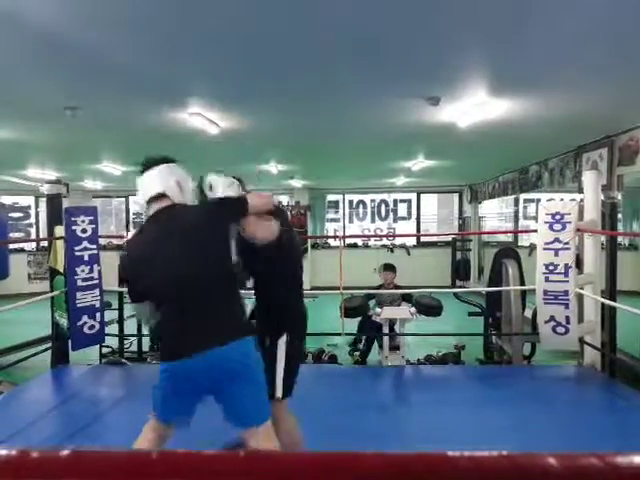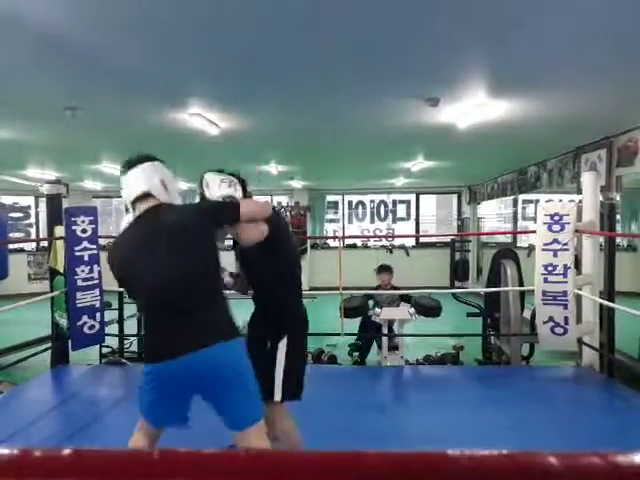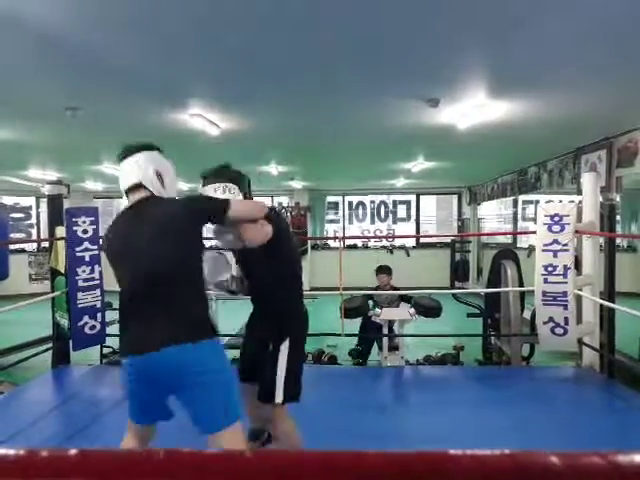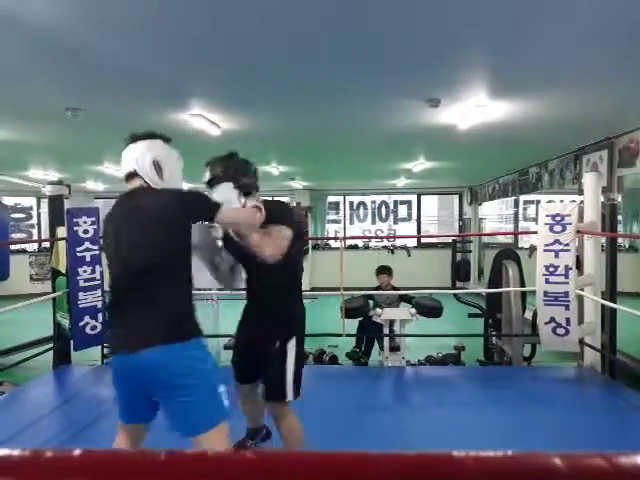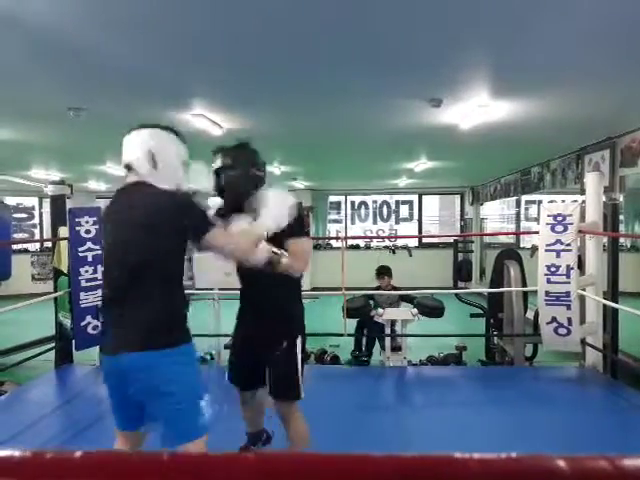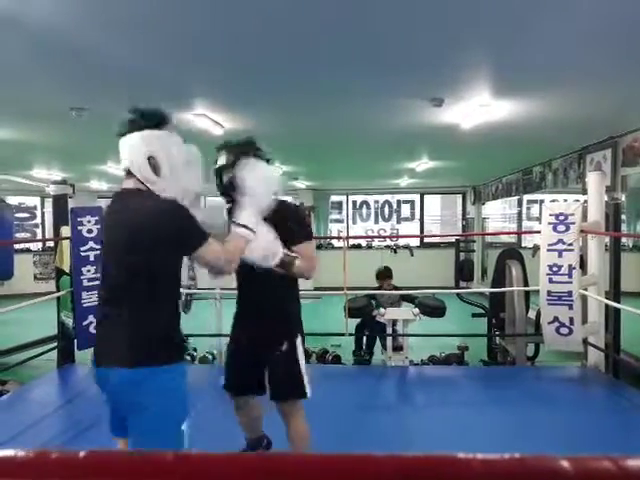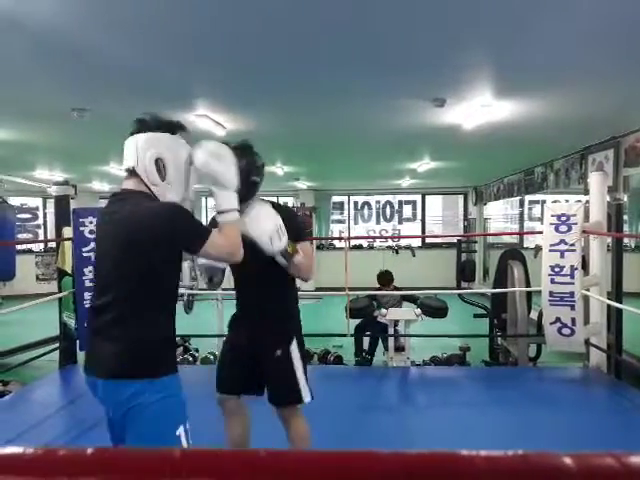
dt=0.1s
person 1, frame 1
left shoulder: (133, 251)
right shoulder: (208, 213)
left elbow: (149, 306)
right elbow: (266, 201)
left hip: (178, 357)
right hip: (232, 346)
left knee: (156, 431)
right knee: (261, 439)
person 1, frame 2
left shoulder: (120, 250)
right shoulder: (197, 215)
right elbow: (263, 209)
left hip: (162, 359)
right hip: (219, 348)
left knee: (146, 434)
right knee: (253, 440)
person 1, frame 3
left shoulder: (113, 234)
right shoulder: (184, 209)
right elbow: (258, 210)
right wrist: (229, 203)
left hip: (138, 353)
right hip: (190, 346)
left knee: (137, 435)
right knee: (231, 442)
person 1, frame 4
left shoulder: (112, 221)
right shoulder: (175, 201)
right elbow: (252, 219)
right wrist: (229, 204)
left hip: (124, 351)
right hip: (176, 346)
left knee: (129, 435)
right knee: (214, 444)
person 1, frame 5
left shoulder: (115, 209)
right shoulder: (168, 204)
right elbow: (239, 248)
right wrist: (261, 225)
left hip: (116, 352)
right hip: (159, 350)
left knee: (128, 440)
right knee: (191, 449)
person 1, frame 6
left shoulder: (118, 209)
right shoulder: (164, 213)
right elbow: (224, 260)
right wrist: (251, 207)
left hip: (110, 358)
right hip: (150, 363)
left knee: (131, 446)
person 1, frame 7
left shoulder: (114, 211)
right shoulder: (162, 216)
right elbow: (232, 251)
right wrist: (225, 189)
left hip: (101, 365)
right hip: (142, 372)
person 2, frame 1
left shoulder: (273, 215)
right shoulder: (246, 227)
right elbow: (242, 275)
left hip: (285, 319)
right hip: (266, 315)
left knee: (274, 401)
person 2, frame 2
left shoulder: (266, 217)
right shoulder: (243, 233)
left wrist: (224, 203)
right wrist: (226, 279)
left hip: (285, 322)
right hip: (264, 318)
left knee: (273, 404)
person 2, frame 3
left shoulder: (269, 218)
right shoulder: (240, 229)
left elbow: (251, 238)
left hip: (286, 322)
right hip: (261, 319)
left knee: (274, 406)
right knee: (248, 384)
right ankle: (259, 435)
person 2, frame 4
left shoulder: (280, 213)
right shoulder: (236, 227)
left elbow: (269, 253)
left hip: (284, 319)
right hip: (255, 314)
left knee: (279, 404)
right knee: (244, 383)
right ankle: (256, 432)
person 2, frame 5
right shoulder: (229, 215)
left elbow: (298, 266)
left hip: (285, 320)
right hip: (249, 316)
left knee: (286, 404)
right knee: (245, 390)
right ankle: (256, 436)
person 2, frame 6
left shoulder: (288, 214)
left elbow: (308, 268)
left hip: (283, 322)
right hip: (245, 320)
left knee: (289, 405)
right knee: (240, 397)
right ankle: (256, 443)
person 2, frame 7
left shoulder: (282, 216)
right shoulder: (224, 220)
left elbow: (306, 271)
left wrist: (280, 246)
left hip: (280, 325)
right hip: (244, 323)
left knee: (289, 409)
right knee: (228, 400)
